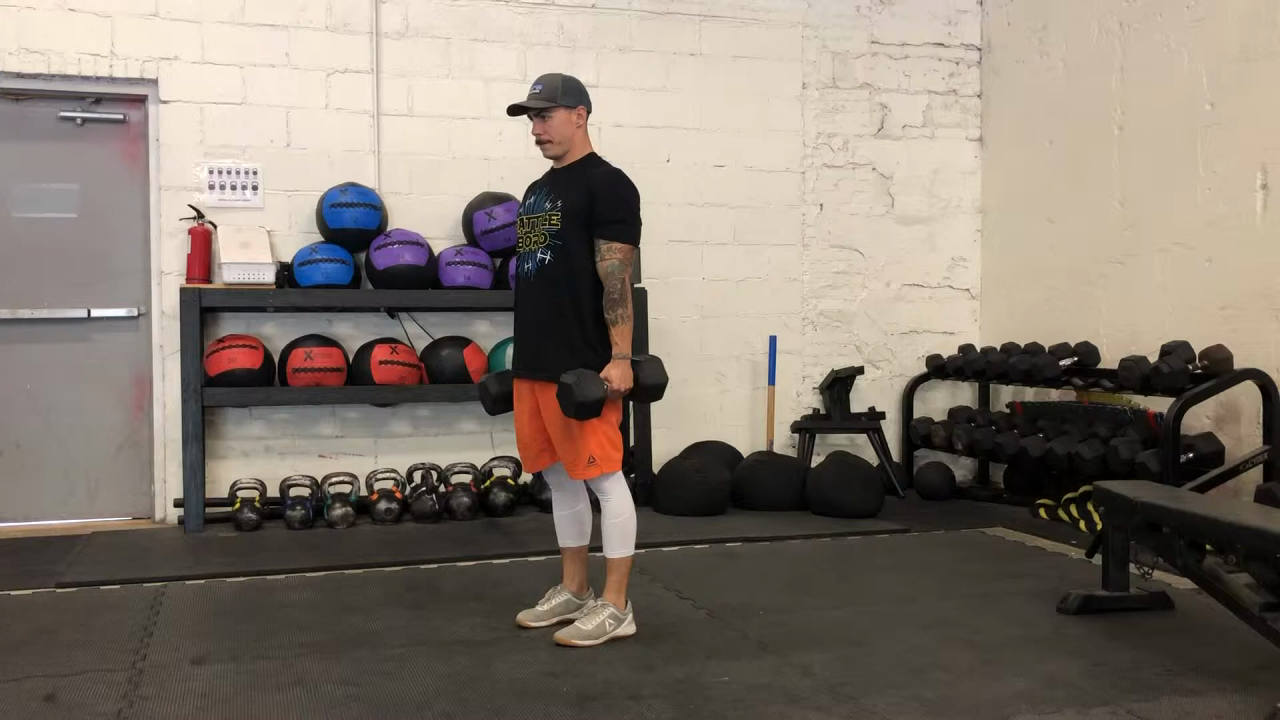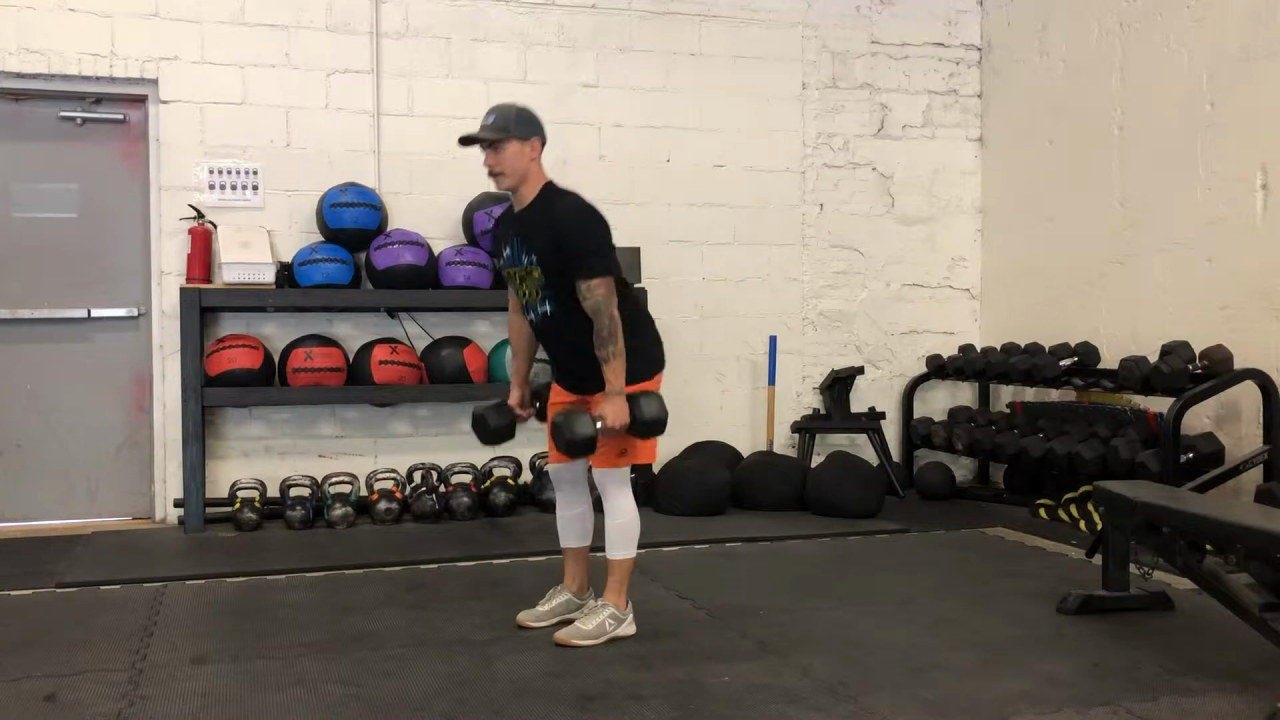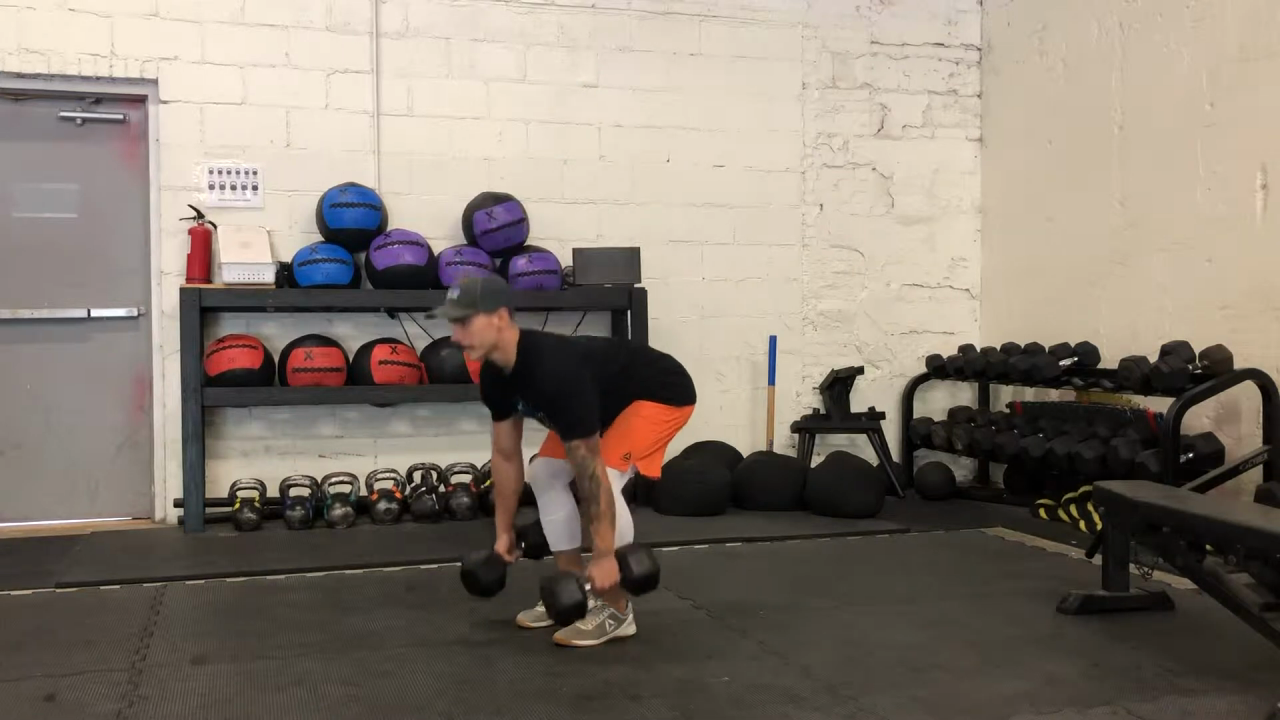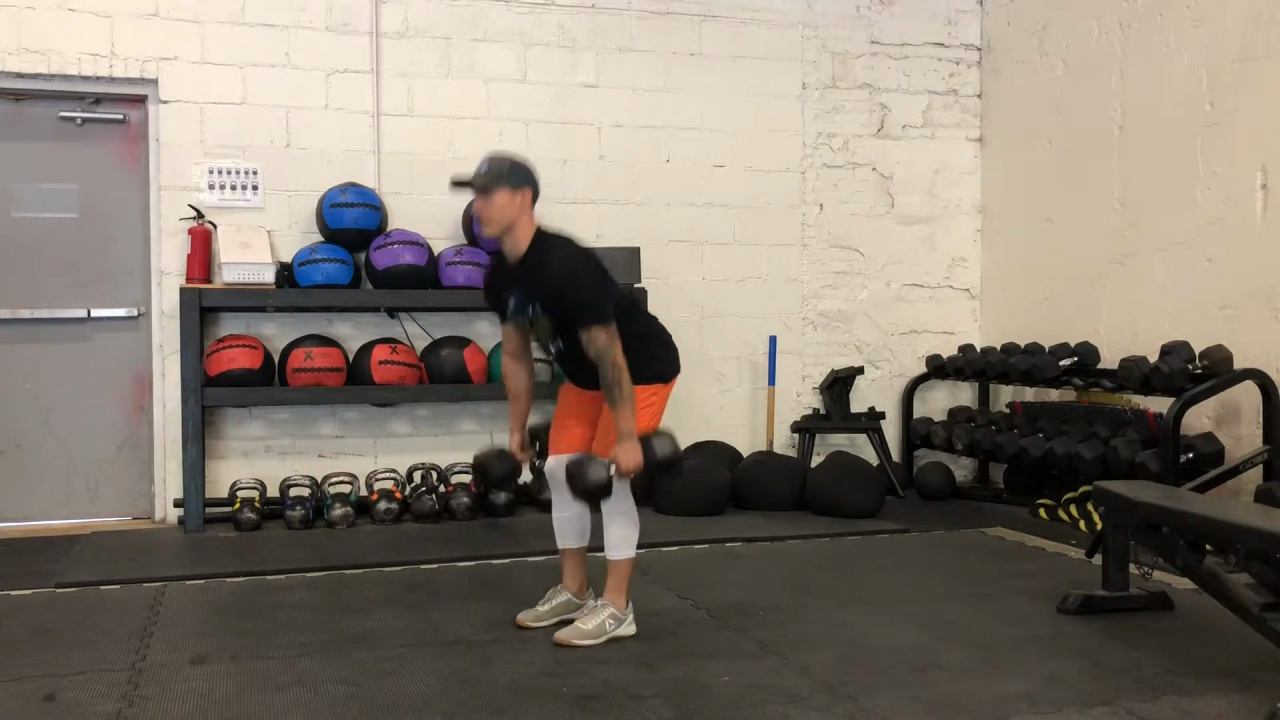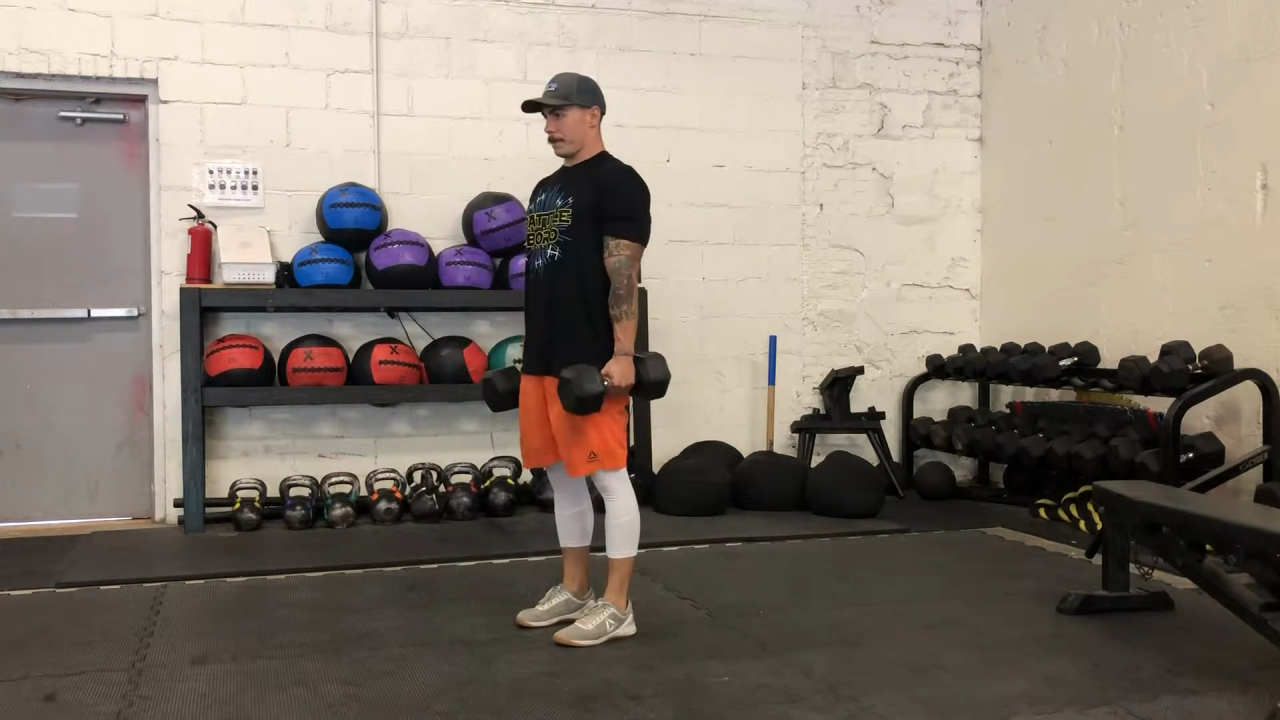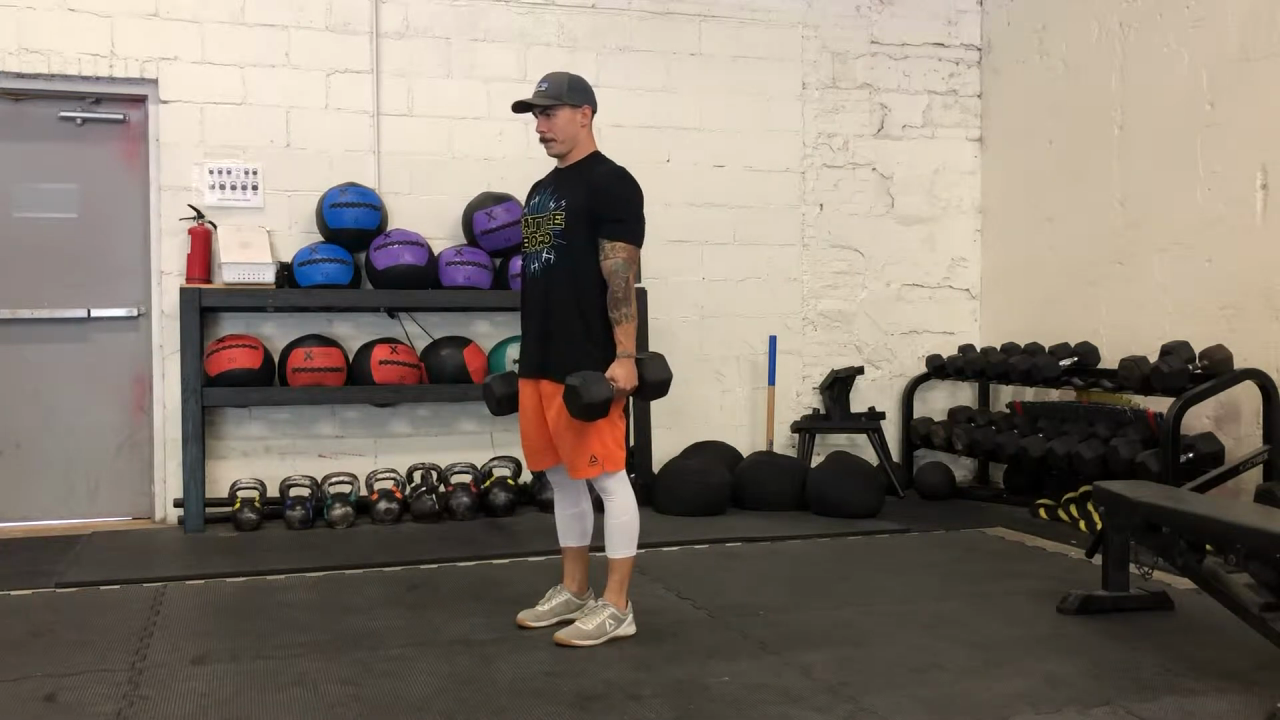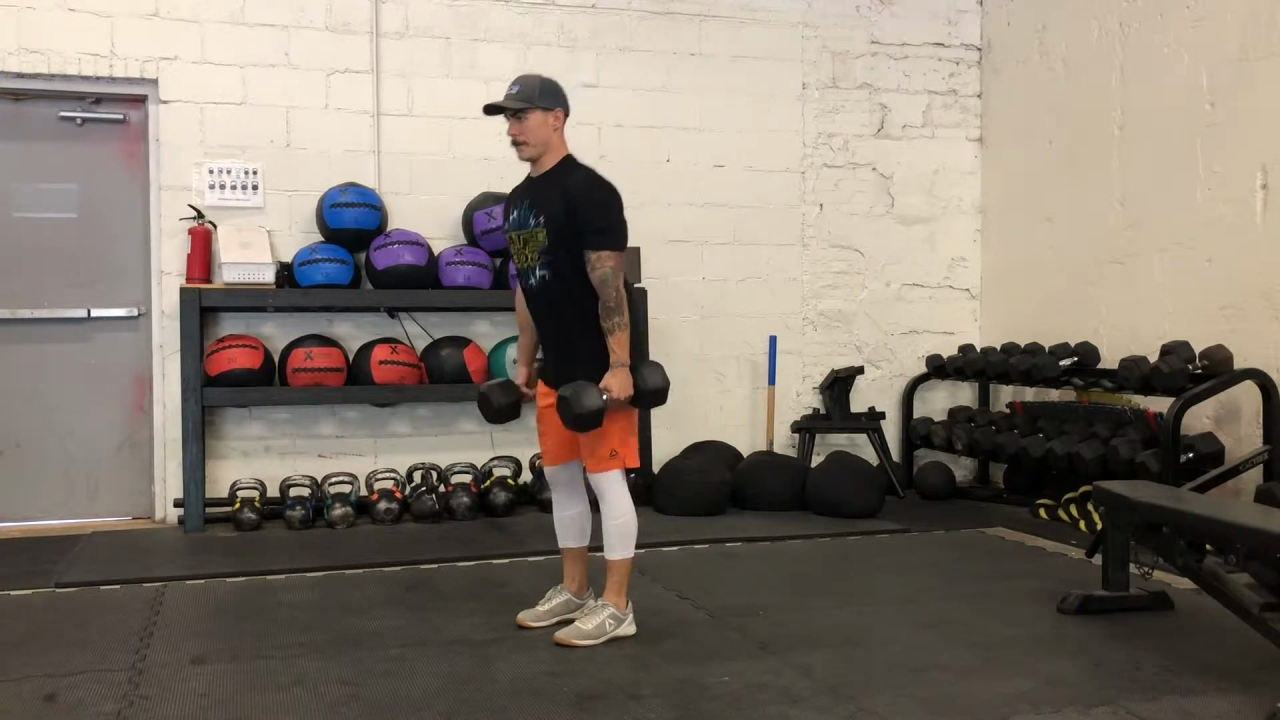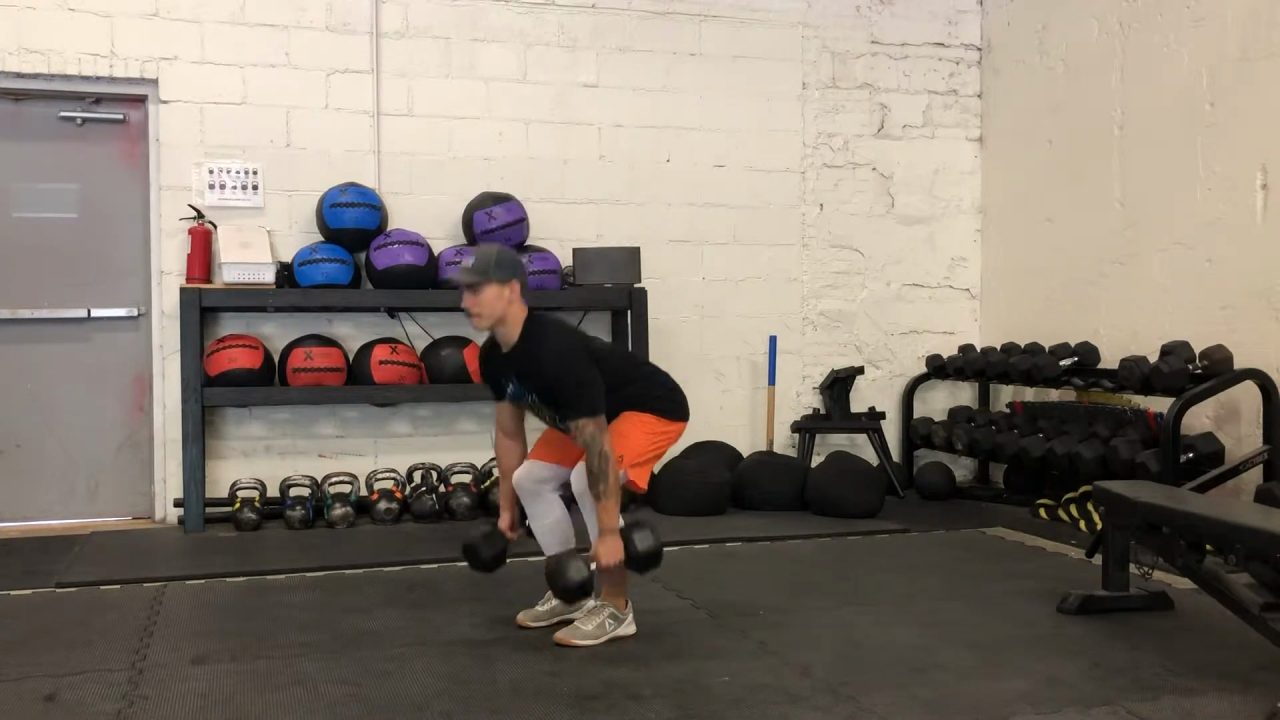
dt=0.7s
person 1, frame 1
left shoulder: (606, 185)
right shoulder: (538, 190)
left elbow: (616, 277)
left wrist: (621, 358)
right wrist: (522, 359)
left hip: (583, 366)
right hip: (534, 364)
left knee: (602, 477)
right knee: (558, 478)
left ankle: (615, 606)
right ankle: (572, 591)
person 1, frame 2
left shoulder: (573, 218)
right shoulder: (505, 227)
left elbow: (604, 311)
right elbow: (520, 310)
left wrist: (616, 394)
right wrist: (518, 383)
left hip: (625, 368)
right hip: (571, 373)
left knee: (609, 476)
right knee: (565, 474)
left ankle: (616, 607)
right ankle: (574, 591)
person 1, frame 3
left shoulder: (556, 371)
right shoulder: (496, 376)
left elbow: (590, 471)
right elbow: (506, 457)
left wrist: (603, 558)
right wrist: (504, 532)
left hip: (661, 393)
right hip: (607, 395)
left knee: (604, 476)
right knee: (544, 473)
left ankle: (614, 609)
person 1, frame 4
left shoulder: (566, 266)
right shoulder: (500, 274)
left elbow: (609, 354)
right elbow: (515, 355)
left wrist: (627, 438)
right wrist: (518, 430)
left hip: (644, 366)
right hip: (584, 369)
left knee: (606, 471)
right knee: (560, 469)
left ankle: (616, 607)
right ankle: (574, 591)
person 1, frame 5
left shoulder: (617, 182)
right shoulder: (546, 188)
left elbow: (623, 273)
left wrist: (623, 354)
right wrist: (528, 356)
left hip: (590, 362)
right hip: (543, 360)
left knee: (607, 477)
right knee: (562, 477)
left ankle: (616, 607)
right ankle: (573, 591)
person 1, frame 6
left shoulder: (609, 183)
right shoulder: (542, 190)
left elbow: (621, 277)
left wrist: (625, 356)
right wrist: (530, 358)
left hip: (587, 365)
right hip: (540, 363)
left knee: (607, 477)
right knee: (562, 477)
left ankle: (616, 606)
right ankle: (573, 591)
person 1, frame 7
left shoulder: (587, 190)
right shoulder: (520, 199)
left elbow: (611, 284)
left wrist: (619, 368)
right wrist: (525, 363)
left hip: (604, 365)
right hip: (560, 367)
left knee: (605, 475)
right knee: (561, 475)
left ankle: (617, 608)
right ankle: (574, 592)
person 1, frame 8
left shoulder: (558, 351)
right shoulder: (495, 356)
left elbow: (597, 447)
right elbow: (509, 434)
left wrist: (609, 534)
right wrist: (506, 507)
left hip: (653, 409)
left knee: (587, 482)
right knee: (530, 480)
left ankle: (614, 608)
